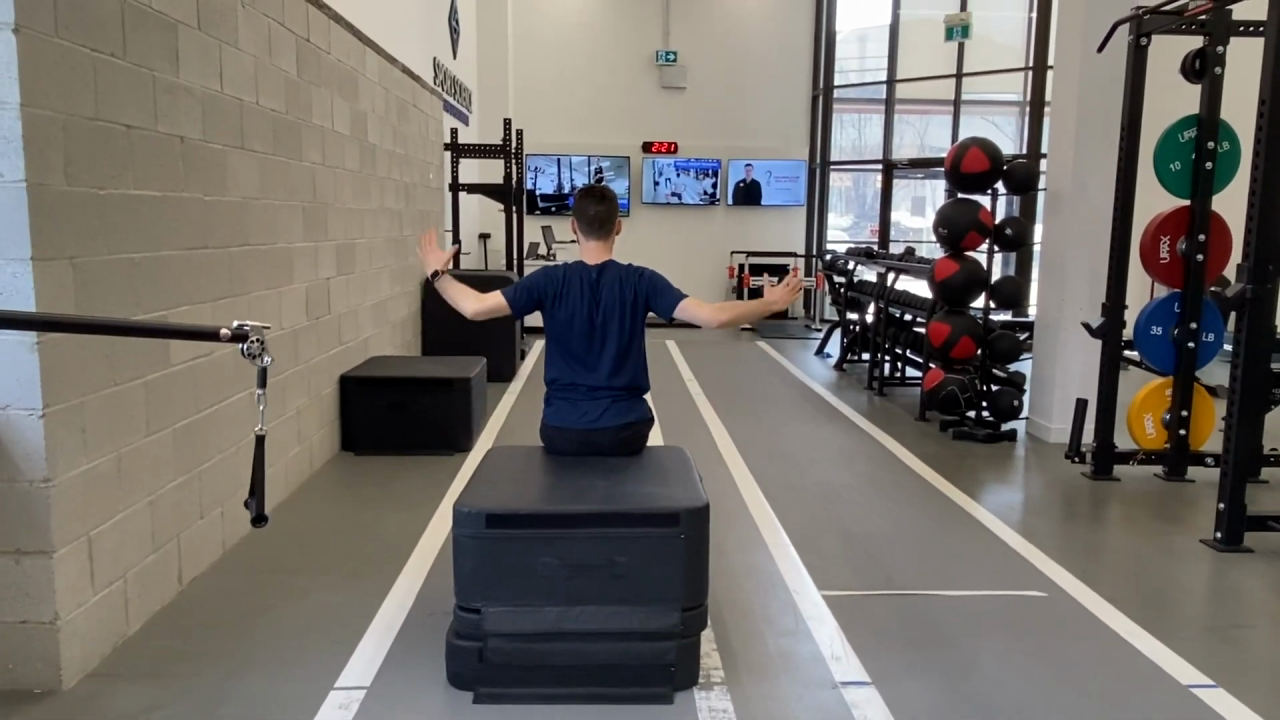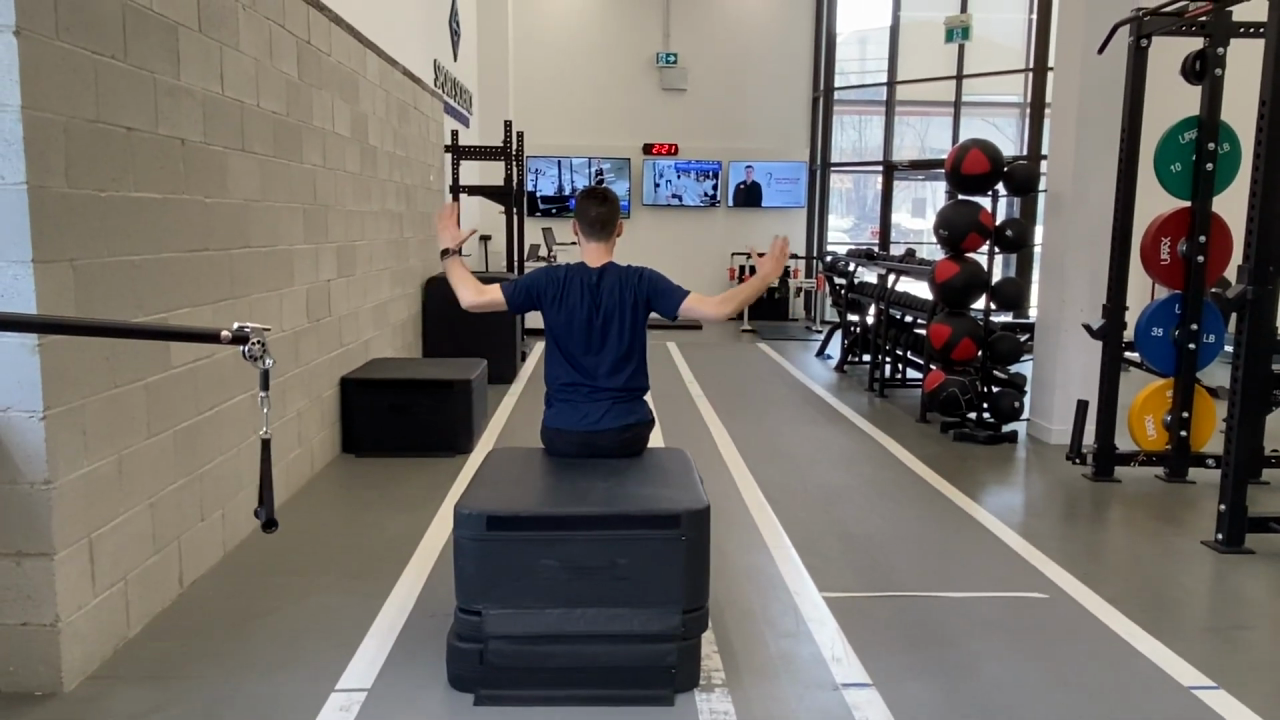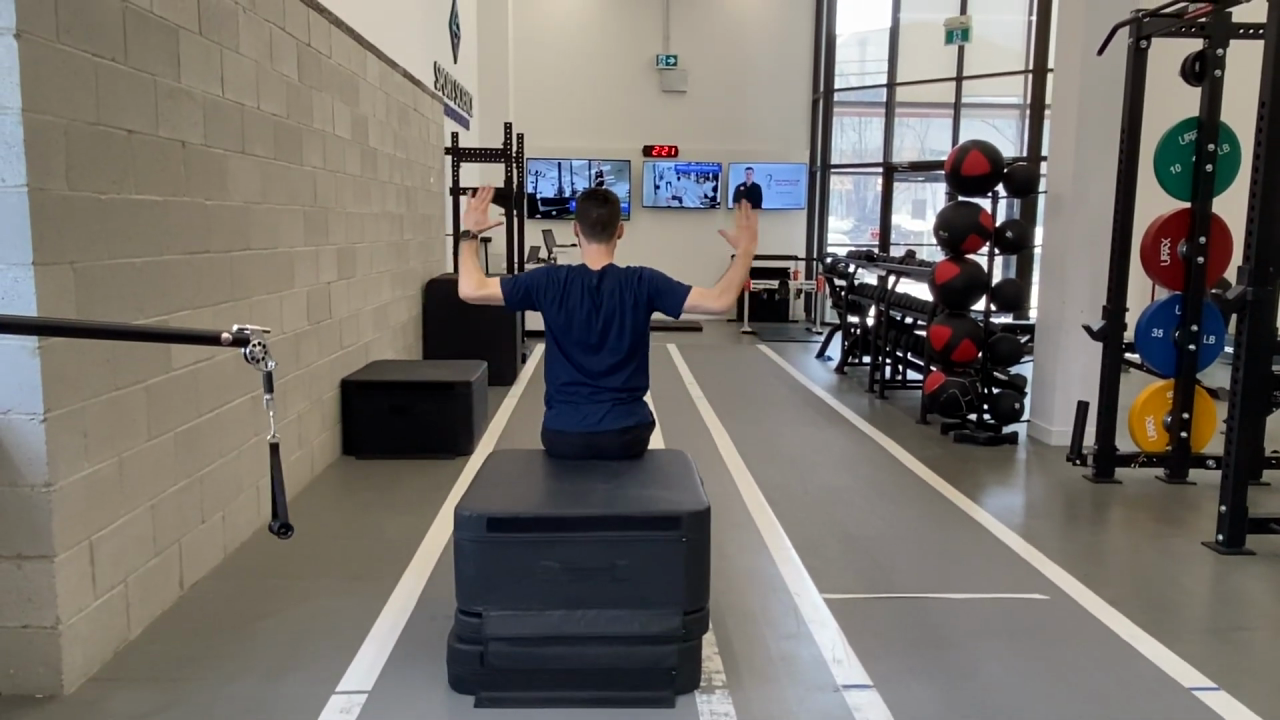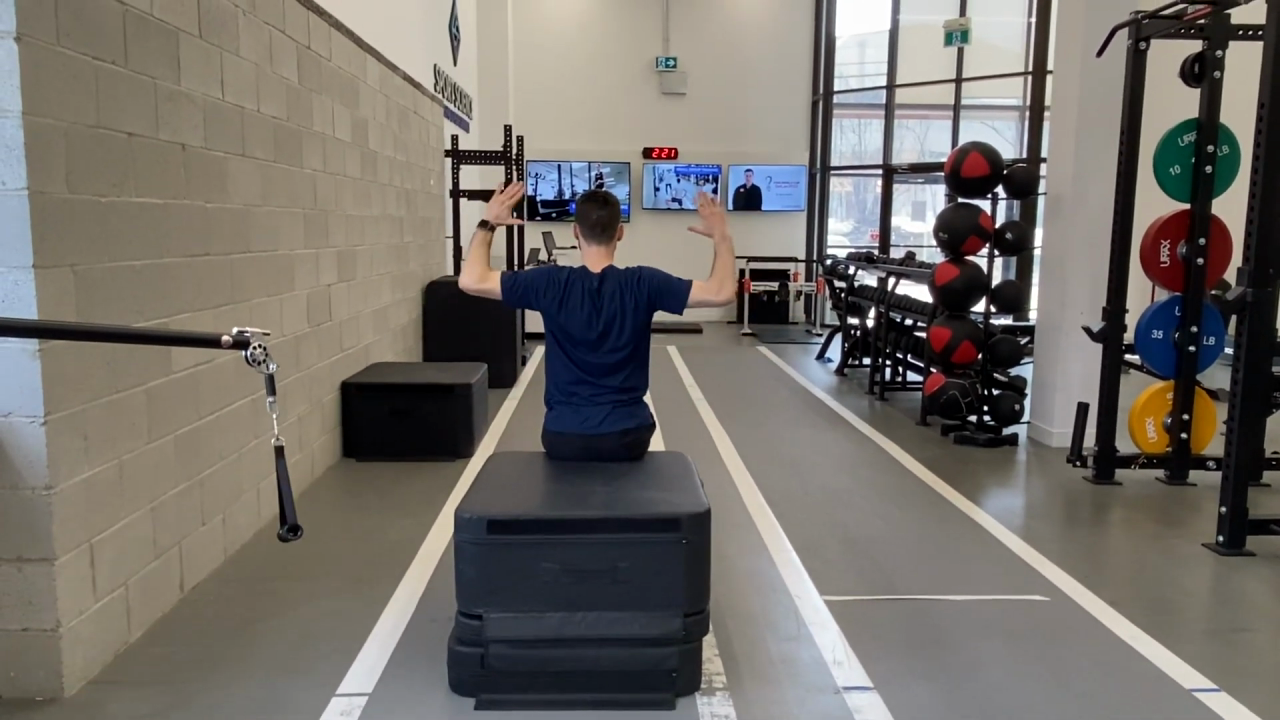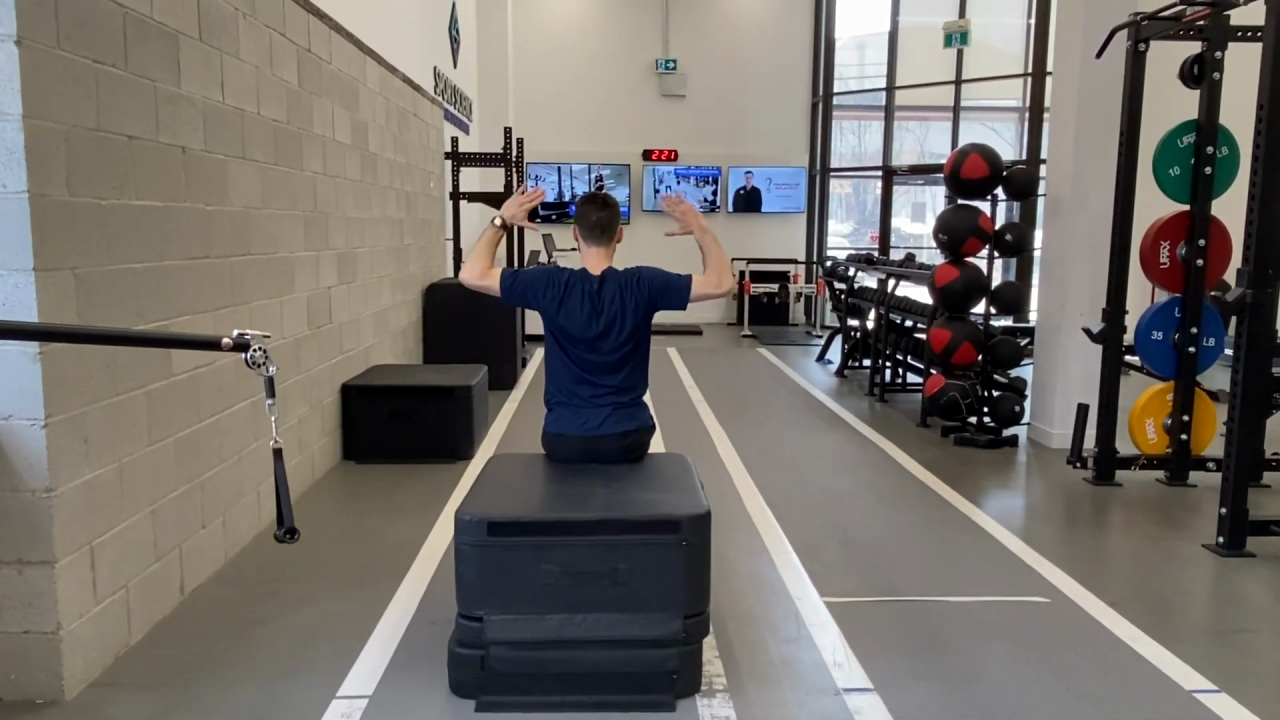
dt=0.2s
person 1, frame 1
left shoulder: (550, 281)
right shoulder: (641, 282)
left elbow: (475, 307)
right elbow: (712, 316)
left wrist: (438, 274)
right wrist: (769, 304)
left hip: (562, 430)
right hip: (625, 429)
person 1, frame 2
left shoulder: (549, 282)
right shoulder: (642, 283)
left elbow: (472, 298)
right elbow: (717, 310)
left wrist: (450, 251)
right wrist: (764, 277)
left hip: (563, 432)
right hip: (626, 432)
person 1, frame 3
left shoulder: (549, 282)
right shoulder: (643, 283)
left elbow: (471, 290)
right elbow: (719, 301)
left wrist: (469, 234)
right wrist: (744, 251)
left hip: (563, 435)
right hip: (627, 434)
person 1, frame 4
left shoulder: (549, 283)
right shoulder: (643, 283)
left elbow: (471, 281)
right elbow: (721, 293)
left wrist: (487, 224)
right wrist: (721, 237)
left hip: (563, 437)
right hip: (628, 436)
person 1, frame 5
left shoulder: (549, 285)
right shoulder: (643, 285)
left elbow: (472, 275)
right elbow: (721, 284)
left wrist: (500, 222)
right wrist: (700, 229)
left hip: (563, 438)
right hip: (627, 437)
